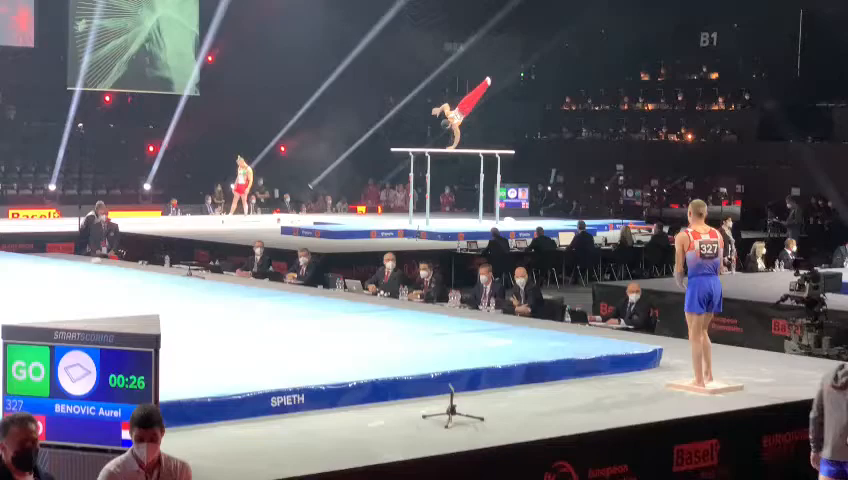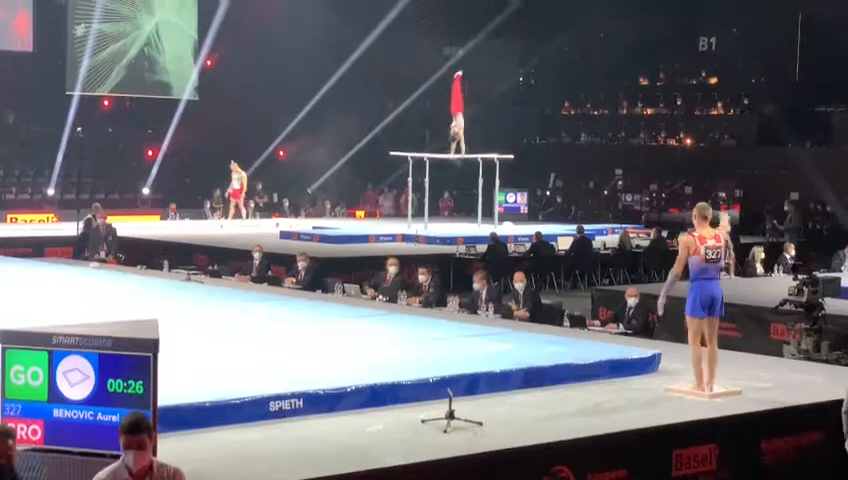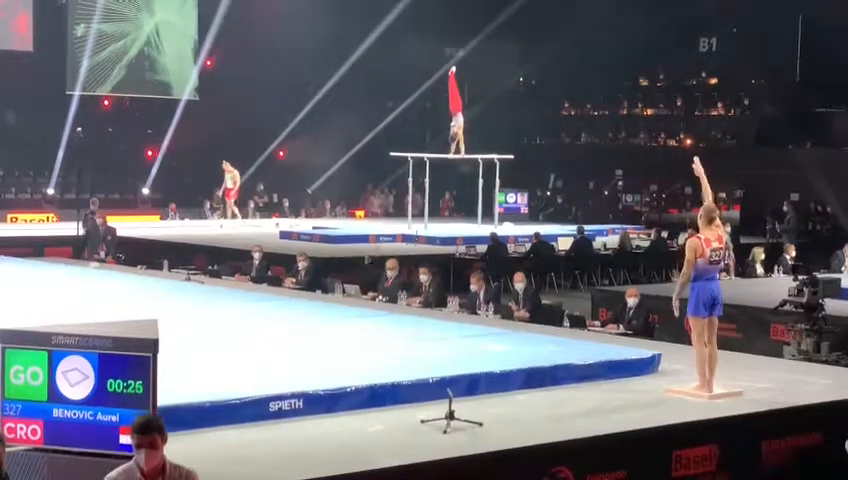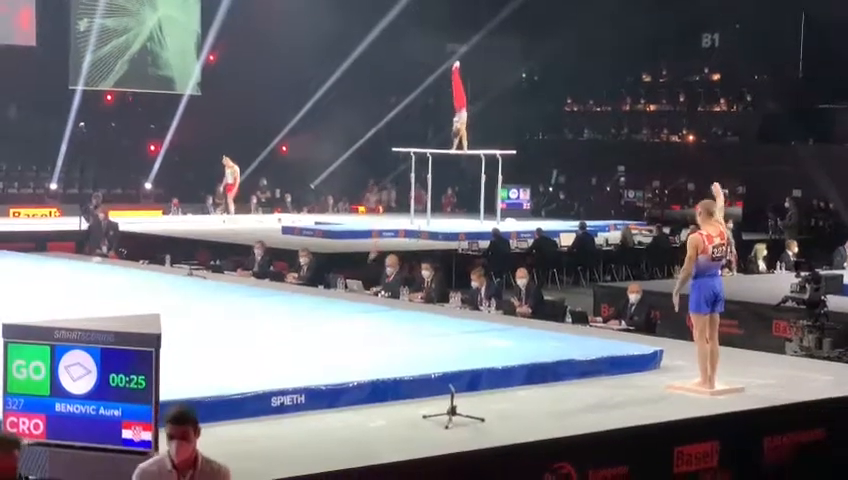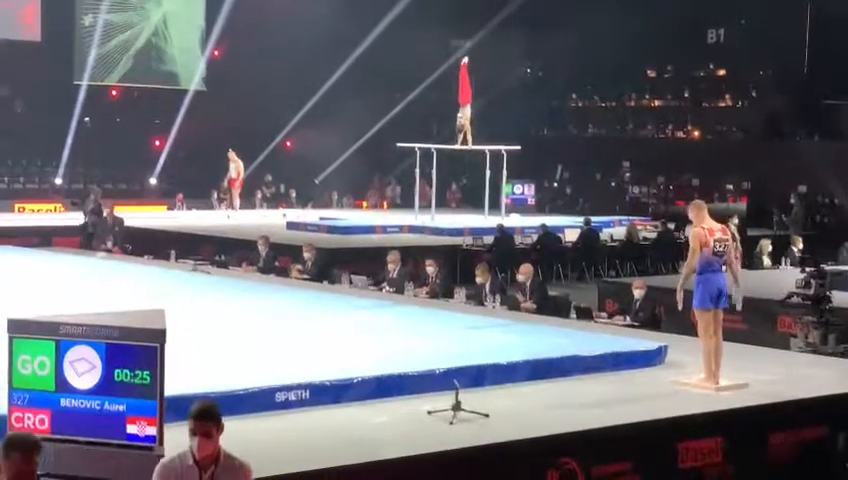
dt=0.4s
person 1, frame 1
left shoulder: (683, 236)
right shoulder: (716, 234)
left elbow: (679, 269)
right elbow: (719, 266)
left wrist: (681, 283)
left hip: (697, 284)
right hip: (715, 284)
left knee: (695, 335)
right knee: (702, 331)
left ankle: (699, 380)
right ankle: (708, 372)
person 1, frame 2
left shoulder: (688, 239)
right shoulder: (720, 236)
left elbow: (677, 271)
left wrist: (663, 294)
left hip: (699, 290)
right hip: (716, 289)
left knee: (695, 340)
right knee: (711, 340)
left ankle: (699, 384)
right ankle: (710, 383)
person 1, frame 3
left shoulder: (694, 242)
right shoulder: (720, 233)
left elbow: (687, 274)
right elbow: (710, 203)
left wrist: (676, 295)
right wrist: (702, 175)
left hip: (700, 289)
right hip: (716, 287)
left knee: (699, 341)
right knee: (711, 340)
left ankle: (702, 384)
right ankle: (710, 382)
person 1, frame 4
left shoulder: (696, 238)
right shoulder: (722, 231)
left elbow: (688, 268)
right elbow: (719, 212)
left wrist: (676, 290)
right wrist: (719, 194)
left hip: (702, 286)
right hip: (717, 283)
left knee: (701, 337)
right knee: (712, 335)
left ankle: (704, 380)
right ankle: (711, 378)
person 1, frame 5
left shoulder: (697, 232)
right shoulder: (725, 231)
left elbow: (691, 264)
right elbow: (732, 262)
left wrist: (680, 287)
right wrist: (737, 286)
left hip: (705, 281)
right hip: (720, 280)
left knee: (705, 332)
right knee: (717, 332)
left ankle: (708, 377)
right ankle: (716, 375)
